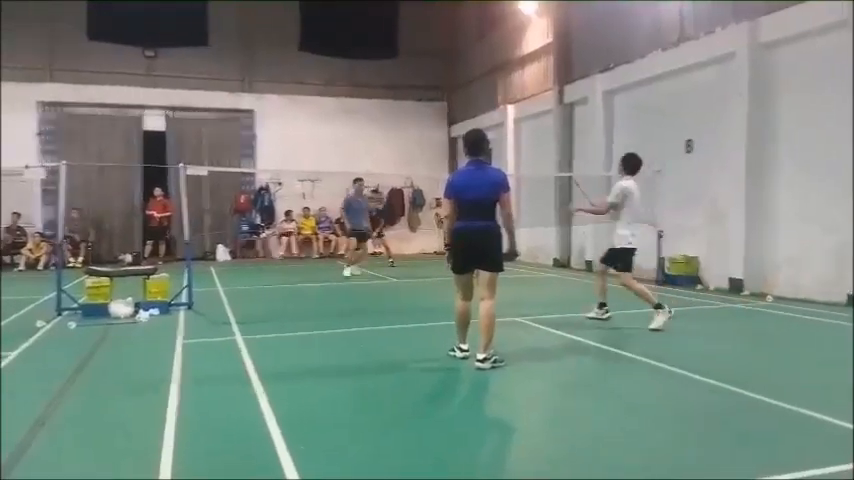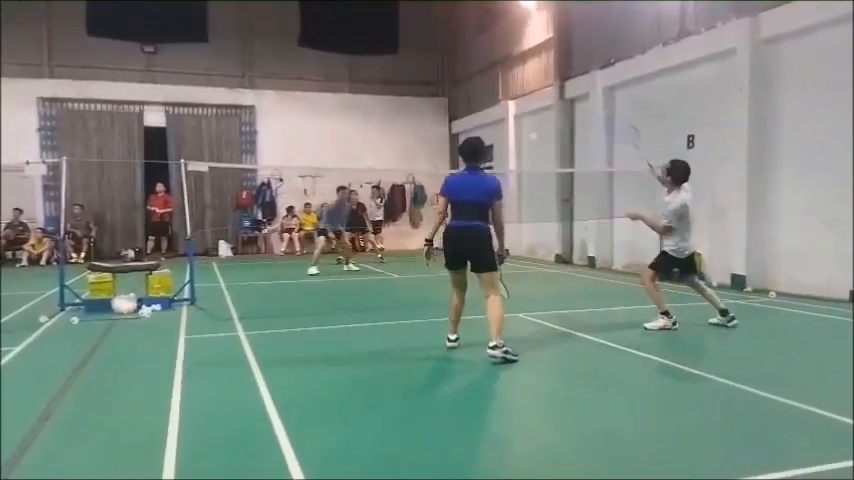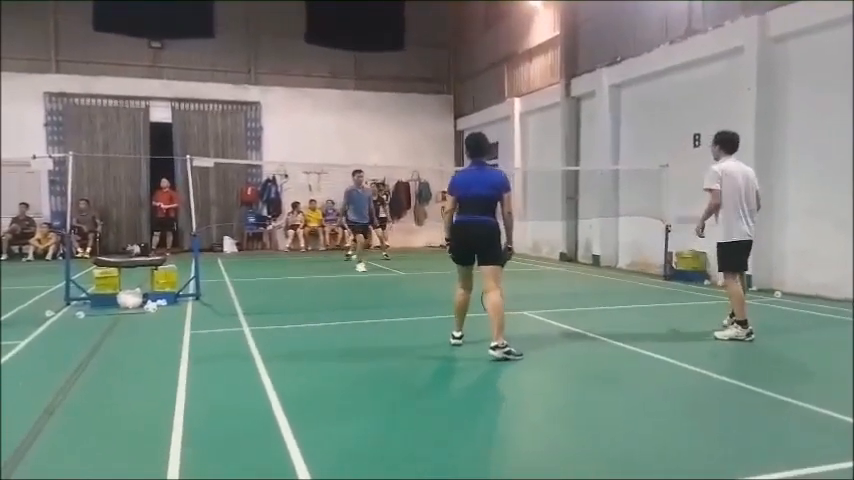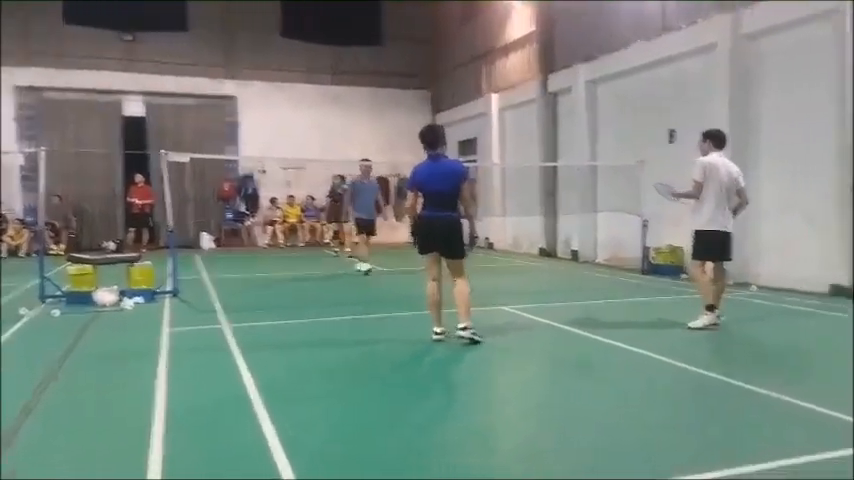
dt=1s
person 1, frame 1
left shoulder: (455, 179)
right shoulder: (498, 177)
left elbow: (449, 216)
right elbow: (507, 214)
left wrist: (448, 245)
right wrist: (512, 243)
left hip: (462, 238)
right hip: (488, 238)
left knee: (463, 296)
right knee: (487, 298)
left ankle: (461, 346)
right ankle: (484, 354)
person 1, frame 2
left shoulder: (451, 181)
right shoulder: (492, 183)
left elbow: (440, 213)
right elbow: (498, 220)
left wrist: (429, 241)
right wrist: (501, 248)
left hip: (454, 237)
right hip: (479, 238)
left knee: (458, 289)
right knee: (492, 294)
left ankle: (453, 336)
right ankle: (496, 343)
person 1, frame 3
left shoulder: (458, 178)
right shoulder: (499, 177)
left elbow: (449, 211)
right elbow: (507, 213)
left wrist: (449, 239)
right wrist: (509, 242)
left hip: (461, 232)
right hip: (487, 232)
left knee: (463, 285)
right knee: (493, 289)
left ankle: (457, 333)
right ankle: (498, 343)
person 1, frame 4
left shoulder: (418, 171)
right shoulder: (457, 168)
left elbow: (411, 206)
right elbow: (467, 203)
left wrist: (415, 230)
right wrist: (472, 230)
left hip: (427, 225)
right hip: (450, 225)
left knee: (433, 278)
right knee: (459, 278)
left ankle: (437, 328)
right ankle: (464, 324)
person 2, frame 1
left shoulder: (622, 185)
right shoulder: (633, 187)
left elbow: (604, 209)
left wrist: (581, 209)
left hip: (624, 242)
right hip: (621, 241)
left knee: (626, 281)
right knee: (601, 270)
left ankle: (661, 309)
right ankle: (602, 308)
person 2, frame 2
left shoulder: (674, 204)
right shoulder: (684, 187)
left elbow: (662, 230)
left wrist: (640, 216)
right wrist: (661, 179)
left hip: (674, 249)
right hip: (685, 247)
left knee: (647, 277)
right knee: (694, 281)
left ankle: (666, 318)
right ankle: (725, 315)
person 2, frame 3
left shoulder: (717, 169)
right shoulder: (748, 171)
left elbow: (716, 202)
right elbow: (757, 204)
left wrist: (702, 221)
left hip: (729, 233)
right hip: (747, 232)
left knee: (731, 277)
right knee: (738, 276)
left ankle: (742, 327)
right ankle: (735, 316)
person 2, frame 4
left shoulder: (703, 162)
right shoulder: (733, 168)
left elbow: (696, 192)
right elbow: (743, 200)
left wrist: (679, 194)
left hip: (706, 224)
right hip: (724, 225)
left knee: (697, 267)
right knee: (718, 268)
left ankle: (710, 312)
right ankle: (713, 310)
